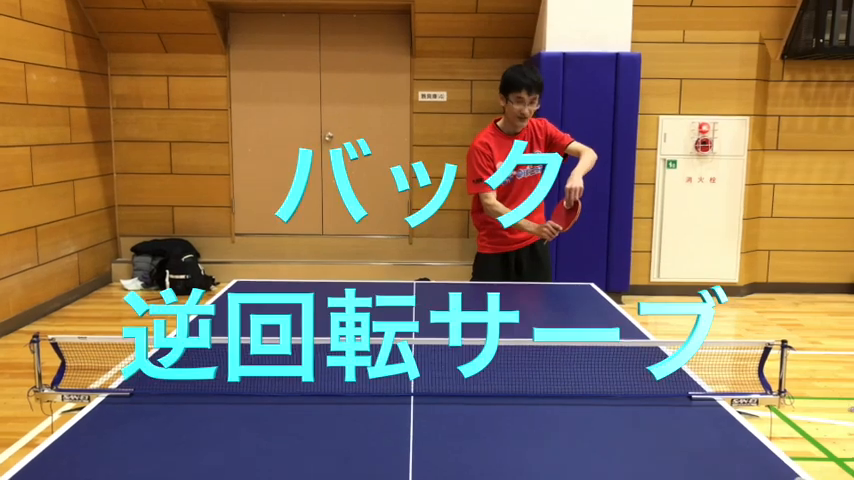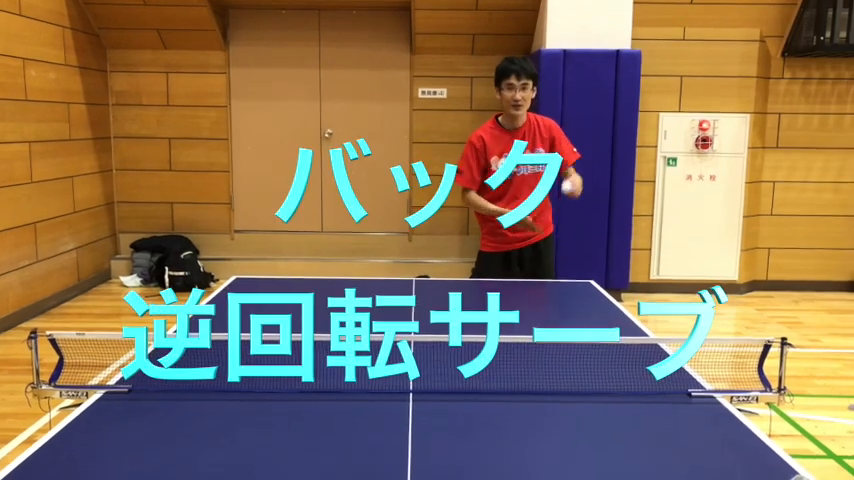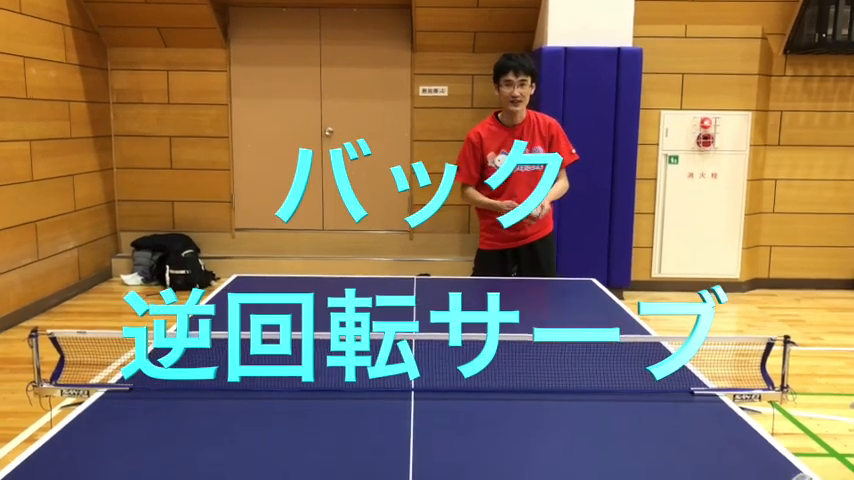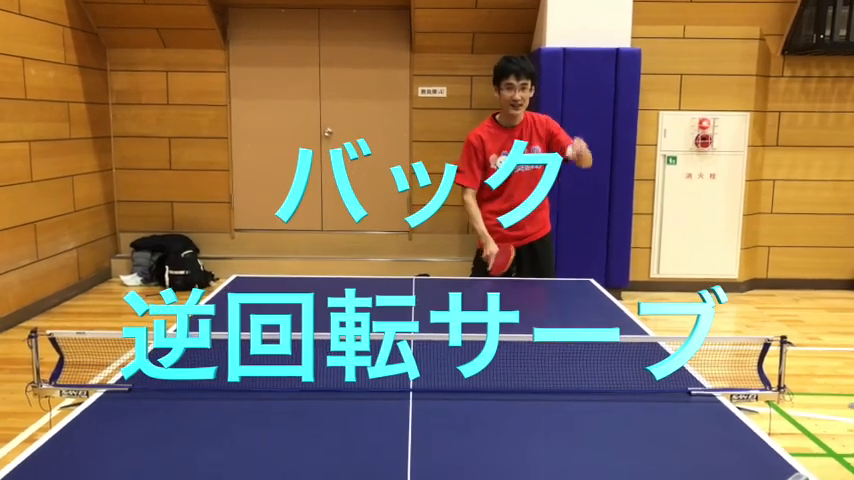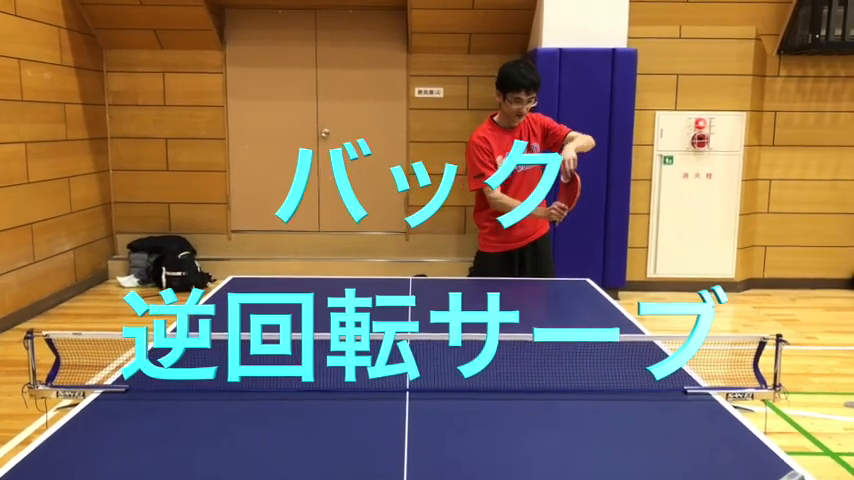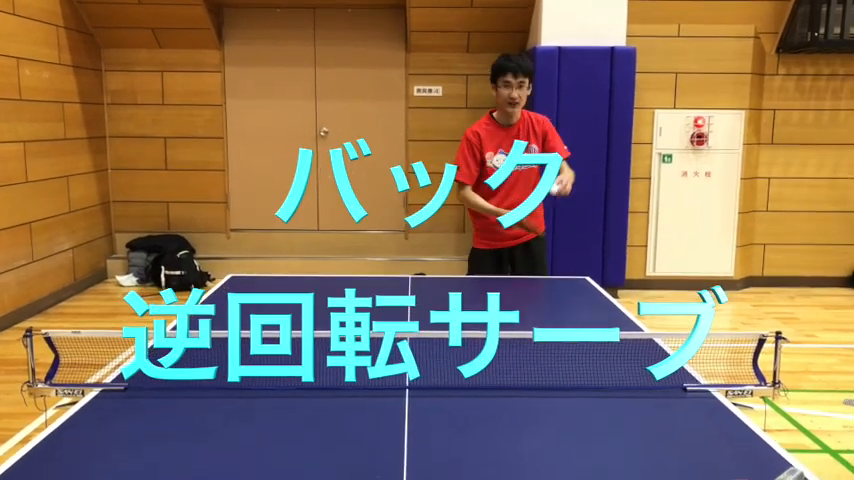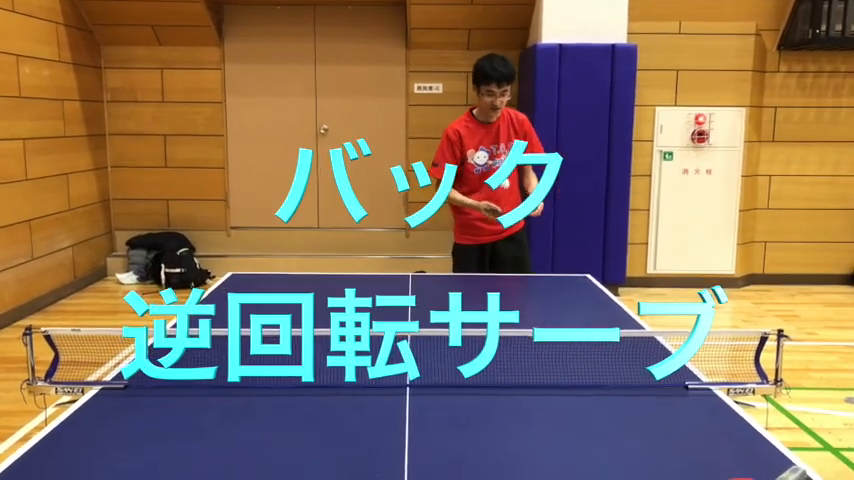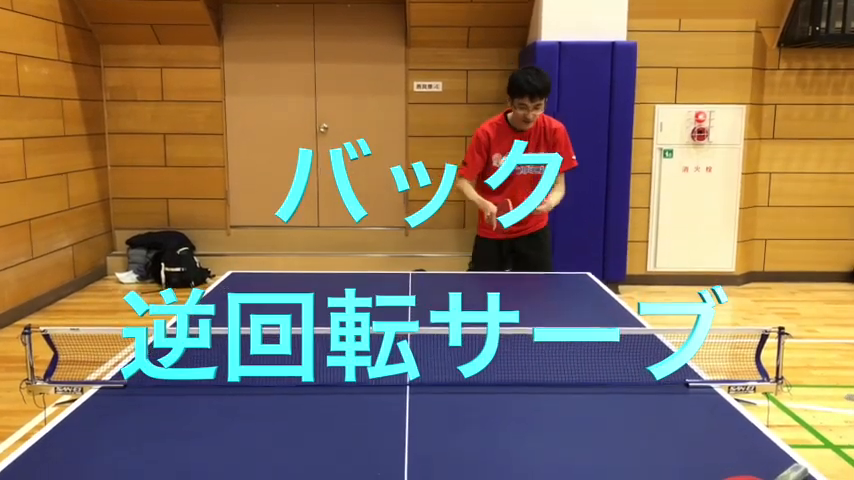
dt=0.5s
person 1, frame 1
left shoulder: (541, 130)
right shoulder: (483, 145)
left elbow: (588, 154)
right elbow: (489, 203)
left wrist: (576, 175)
right wrist: (533, 228)
left hip: (534, 243)
right hip: (494, 246)
person 1, frame 2
left shoulder: (548, 129)
right shoulder: (481, 140)
left elbow: (569, 174)
right elbow: (468, 194)
left wrist: (574, 182)
right wrist: (504, 214)
left hip: (539, 238)
right hip: (496, 242)
person 1, frame 3
left shoulder: (549, 127)
right shoulder: (479, 136)
left elbow: (562, 180)
right elbow: (467, 189)
left wrist: (546, 199)
right wrist: (499, 206)
left hip: (538, 236)
right hip: (494, 240)
person 1, frame 4
left shoulder: (543, 126)
right shoulder: (479, 138)
left elbow: (586, 162)
right elbow: (468, 197)
left wrist: (580, 152)
right wrist: (487, 240)
left hip: (538, 236)
right hip: (495, 241)
person 1, frame 5
left shoulder: (538, 124)
right shoulder: (481, 140)
left elbow: (589, 142)
right elbow: (494, 198)
left wrist: (572, 147)
right wrist: (542, 212)
left hip: (536, 237)
right hip: (496, 243)
person 1, frame 6
left shoulder: (541, 126)
right shoulder: (476, 135)
left elbow: (564, 170)
right elbow: (464, 190)
left wrist: (565, 178)
right wrist: (499, 213)
left hip: (530, 235)
right hip: (488, 240)
person 1, frame 7
left shoulder: (520, 123)
right shoulder: (456, 132)
left elbow: (527, 172)
right wrist: (476, 206)
left hip: (512, 232)
right hip: (470, 236)
person 1, frame 8
left shoulder: (555, 131)
right shoulder: (488, 132)
left elbow: (560, 184)
right elbow: (463, 181)
left wrist: (549, 203)
right wrist: (483, 204)
left hip: (534, 230)
right hip: (492, 231)
